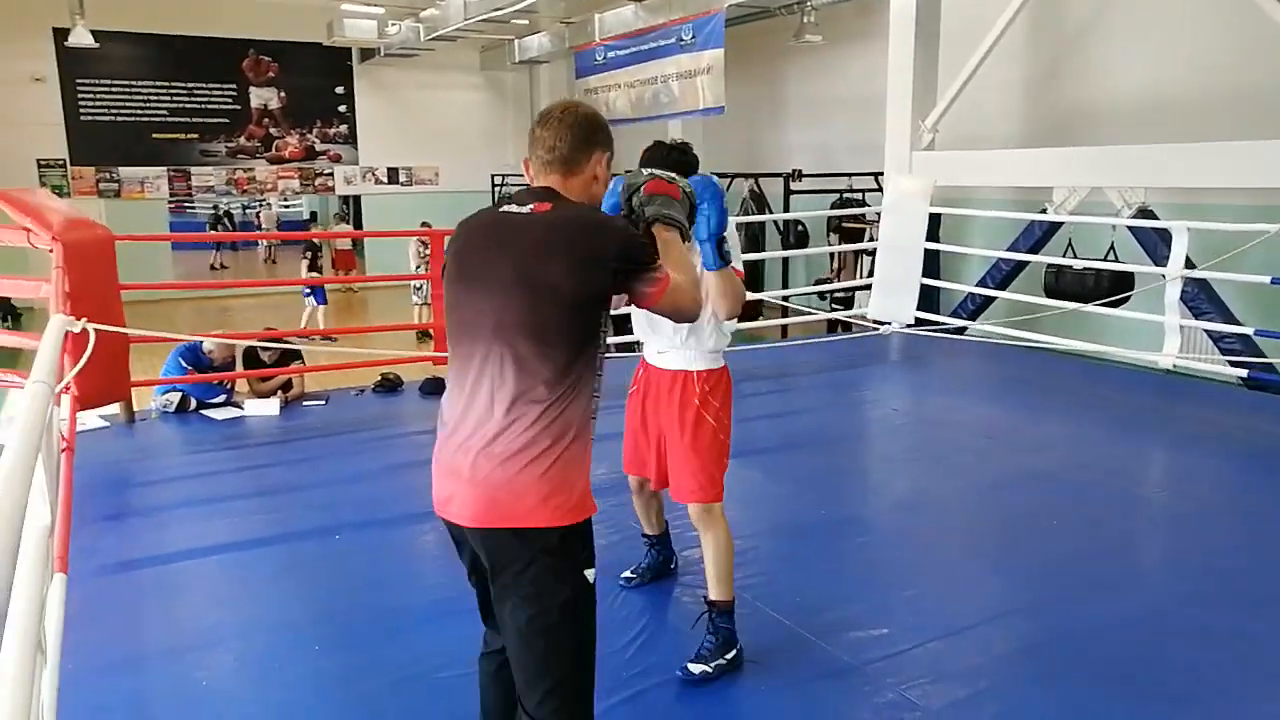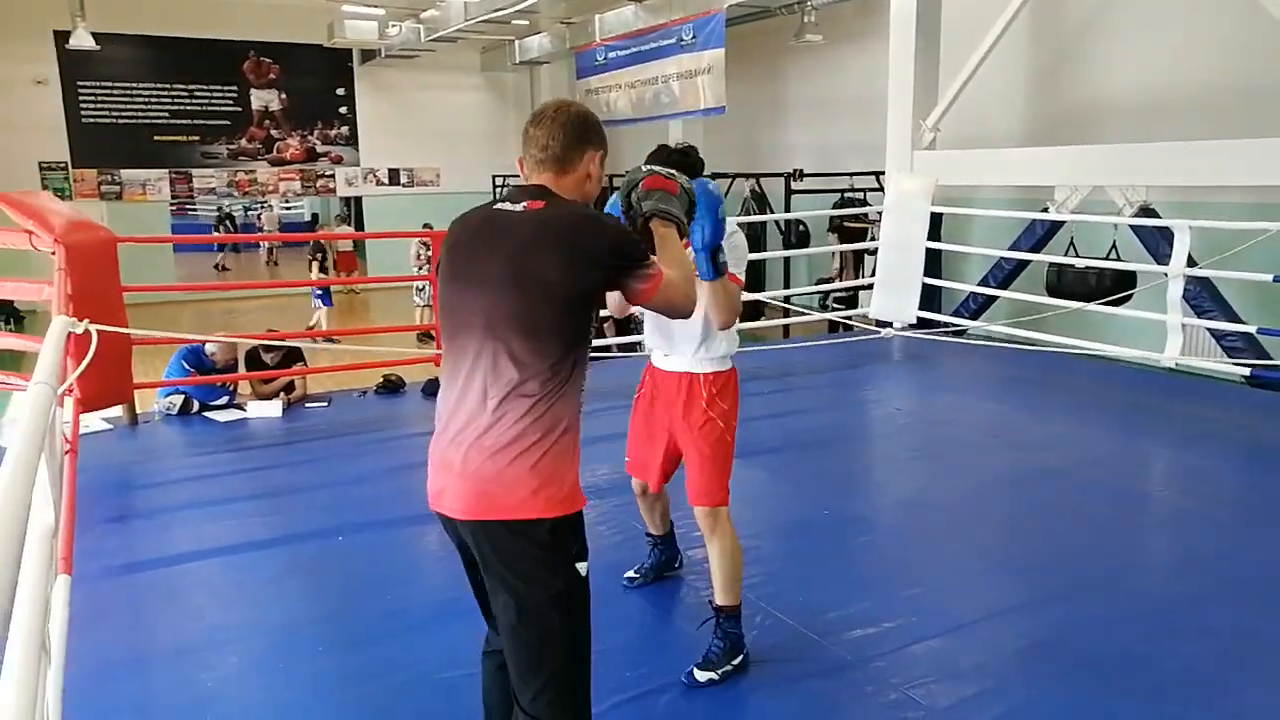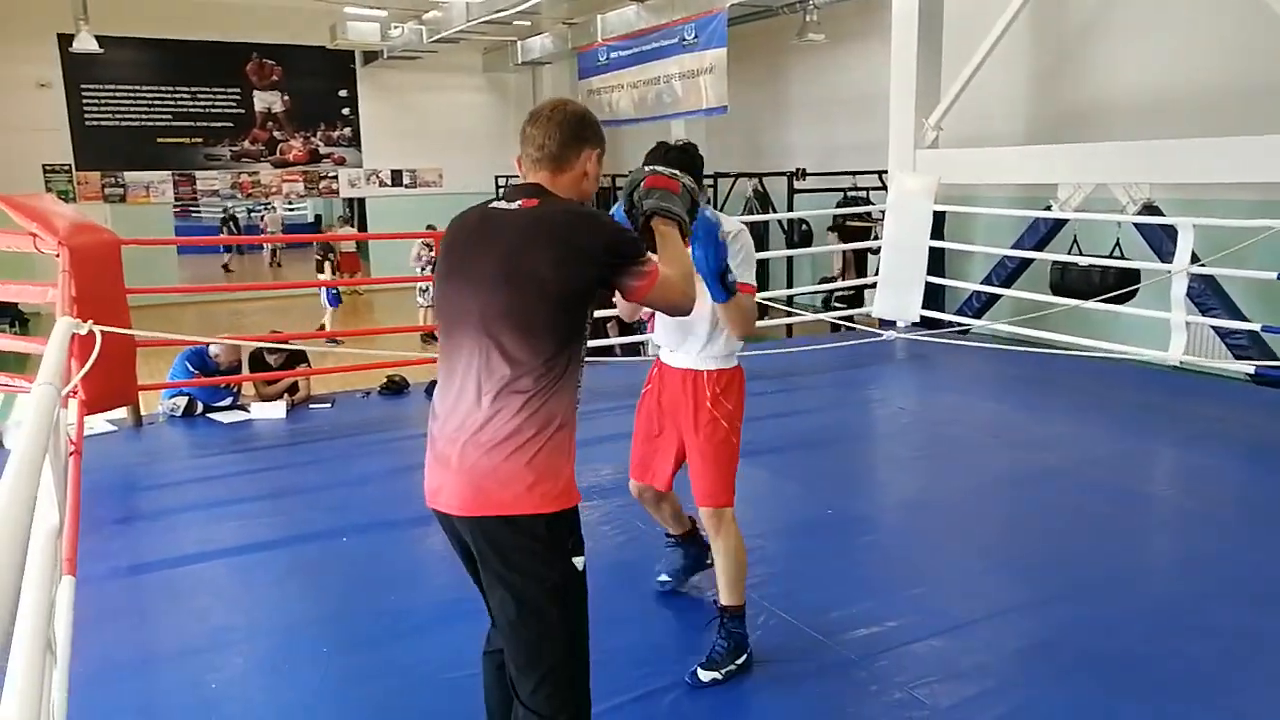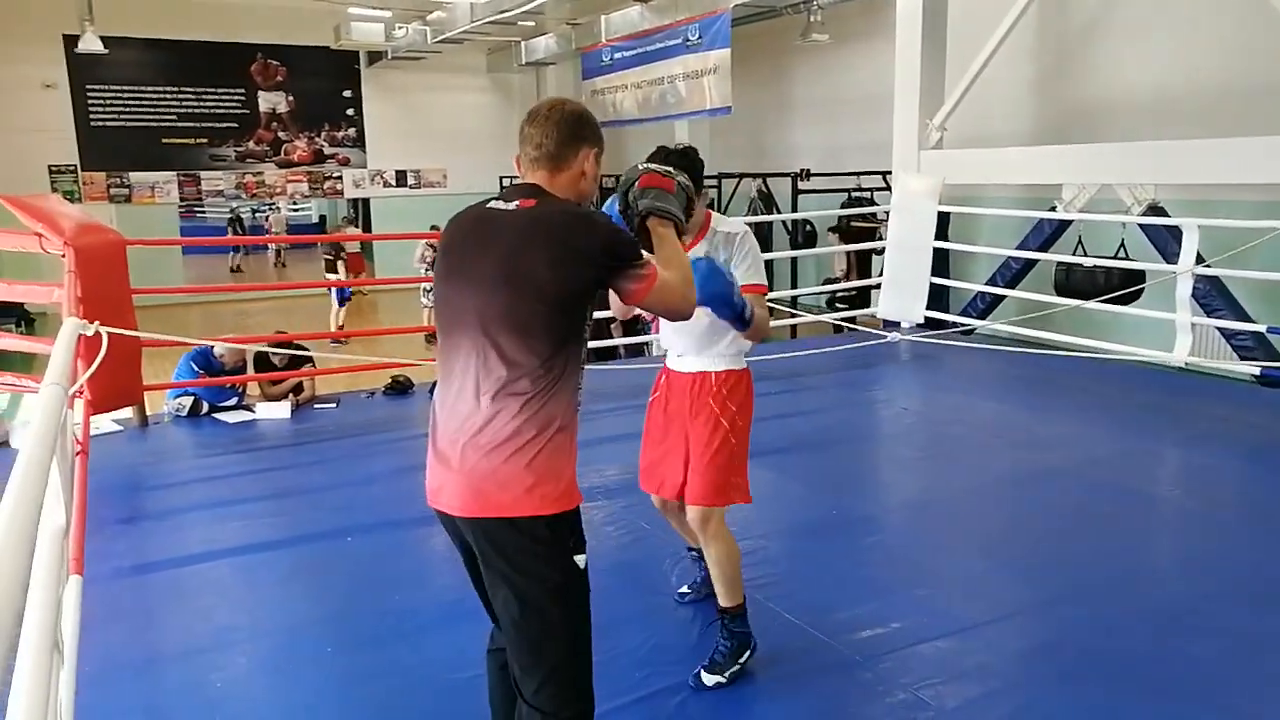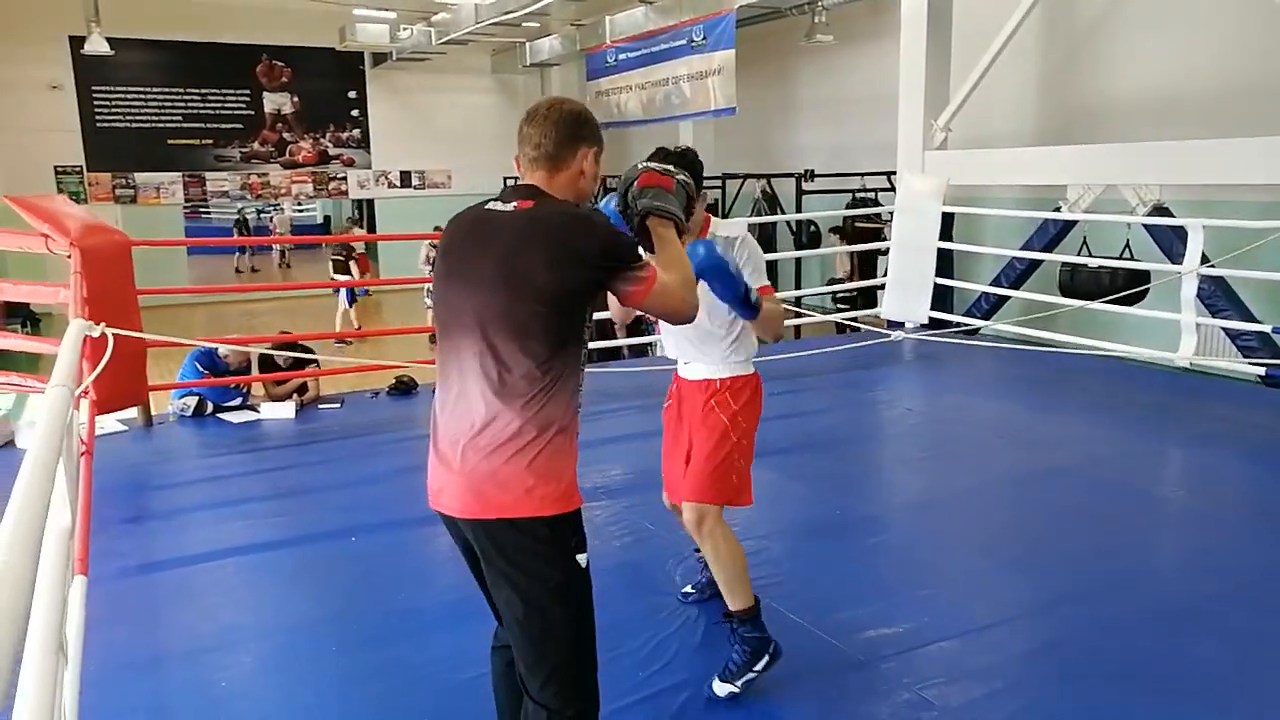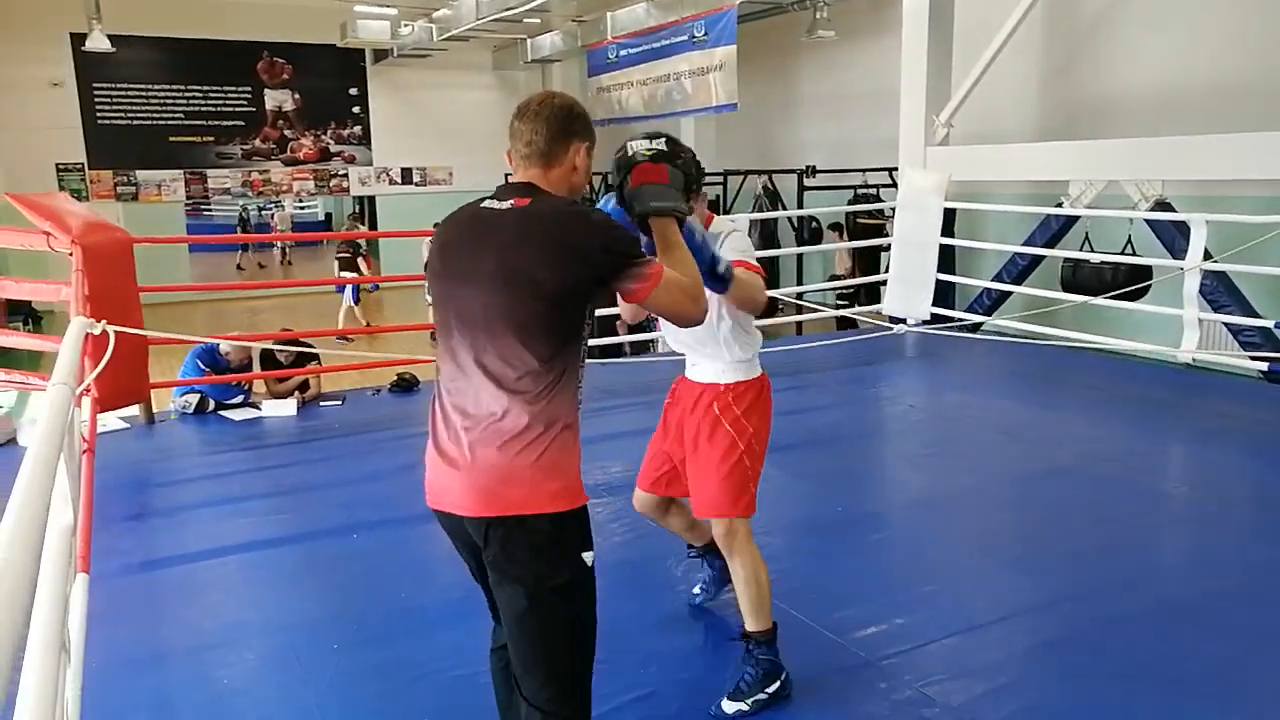
dt=0.1s
person 1, frame 1
left shoulder: (469, 234)
right shoulder: (600, 236)
right elbow: (687, 305)
right wrist: (666, 224)
left hip: (457, 488)
right hip: (536, 502)
left knee: (506, 642)
person 1, frame 2
left shoulder: (463, 231)
right shoulder: (591, 233)
right elbow: (681, 300)
right wrist: (664, 219)
left hip: (453, 483)
right hip: (527, 495)
left knee: (509, 640)
person 1, frame 3
left shoulder: (462, 230)
right shoulder: (585, 232)
right elbow: (681, 298)
right wrist: (665, 219)
left hip: (451, 482)
right hip: (523, 492)
left knee: (510, 640)
person 1, frame 4
left shoulder: (461, 229)
right shoulder: (582, 232)
right elbow: (679, 303)
right wrist: (662, 219)
left hip: (452, 483)
right hip: (523, 493)
left knee: (514, 639)
person 1, frame 5
left shoulder: (461, 230)
right shoulder: (583, 234)
right elbow: (682, 306)
right wrist: (661, 216)
left hip: (452, 486)
right hip: (525, 497)
left knee: (517, 642)
person 1, frame 6
left shoulder: (453, 230)
right shoulder: (581, 230)
right elbow: (690, 307)
right wrist: (663, 214)
left hip: (451, 485)
right hip: (532, 494)
left knee: (516, 638)
person 2, frame 1
left shoulder: (714, 233)
left elbow: (729, 308)
left wrist: (712, 242)
left hip: (700, 381)
right hip: (652, 372)
left knee: (703, 506)
right knee: (641, 479)
left ankle: (724, 632)
right ankle: (659, 554)
person 2, frame 2
left shoulder: (726, 240)
left elbow: (723, 317)
right elbow: (617, 306)
left wrist: (707, 250)
left hip: (707, 384)
right hip: (659, 376)
left knee: (709, 511)
right knee: (642, 483)
left ankle: (730, 636)
right ankle: (664, 552)
person 2, frame 3
left shoulder: (731, 236)
left elbow: (742, 326)
right elbow: (629, 311)
left wrist: (717, 277)
left hip: (714, 381)
right hip: (666, 375)
left knee: (715, 510)
right knee: (645, 485)
left ankle: (734, 636)
right ankle: (687, 546)
person 2, frame 4
left shoulder: (736, 238)
left elbow: (760, 329)
right elbow: (623, 309)
left wrist: (735, 309)
left hip: (721, 384)
right hip: (673, 379)
left knee: (704, 513)
right knee: (664, 496)
left ankle: (736, 635)
right ankle: (709, 568)
person 2, frame 5
left shoulder: (733, 244)
left elbow: (772, 327)
right elbow: (623, 312)
left wrist: (740, 295)
left hip: (731, 390)
right hip: (685, 386)
left knee: (699, 515)
right knee: (679, 497)
left ankle: (754, 641)
right ankle: (719, 566)
person 2, frame 6
left shoulder: (729, 236)
left elbow: (755, 299)
right elbow: (631, 312)
left wrist: (705, 264)
left hip: (737, 392)
right hip: (690, 387)
left knee: (729, 526)
right knee: (649, 500)
left ankle: (766, 664)
right ankle: (713, 559)
